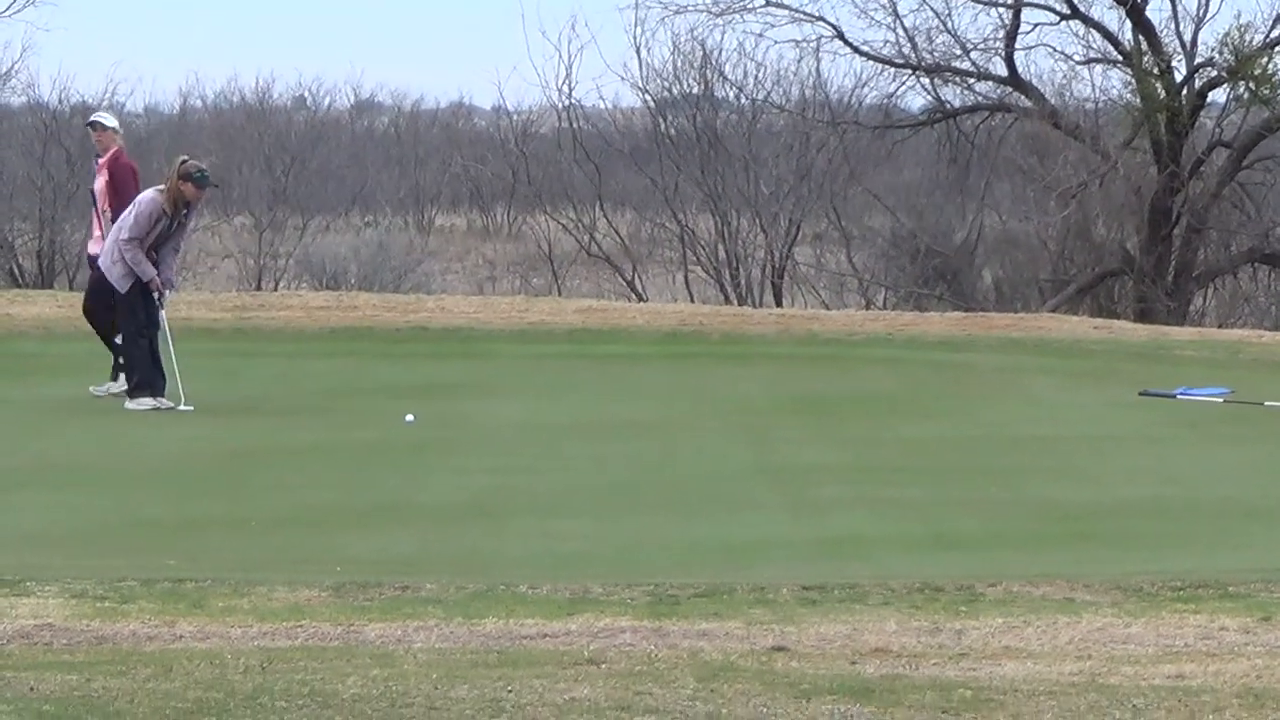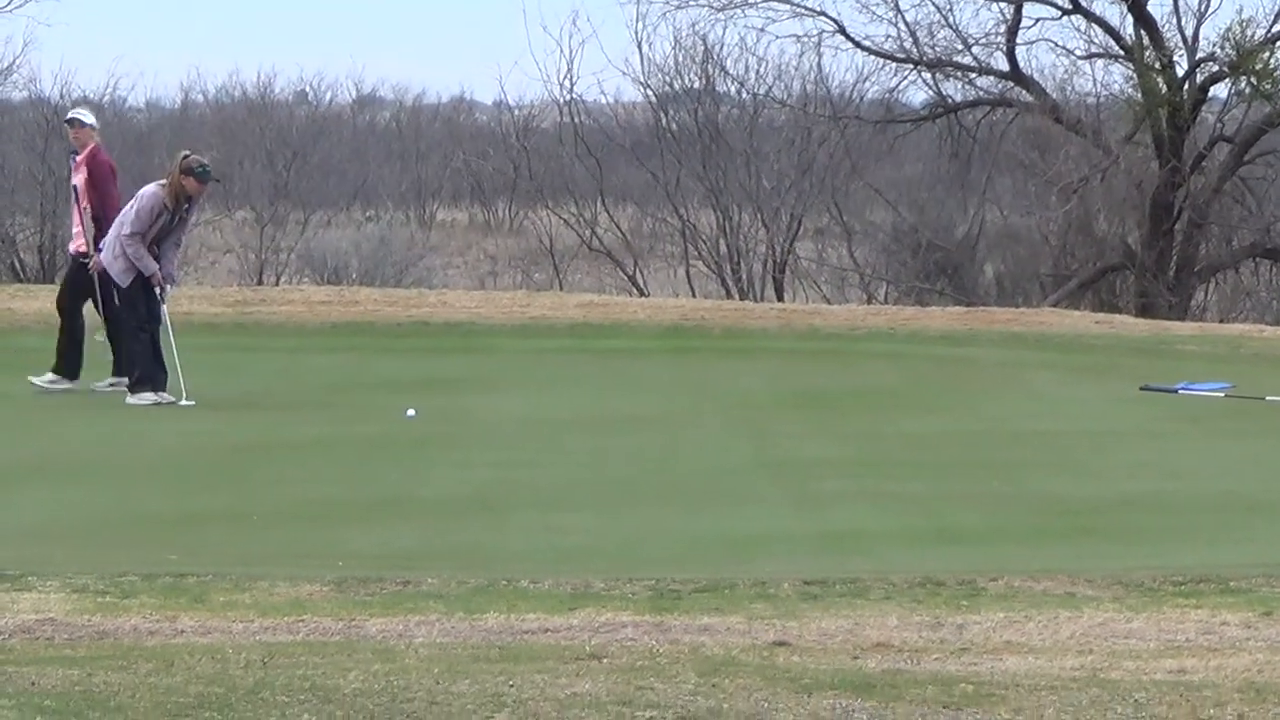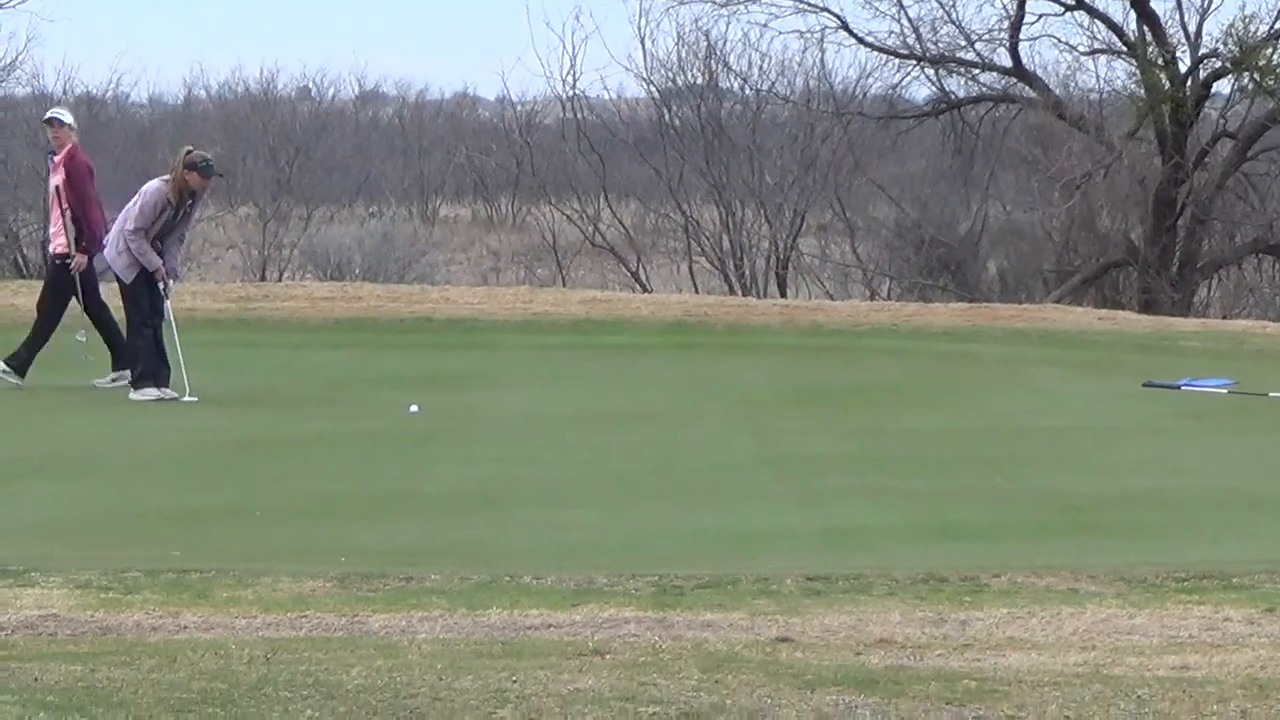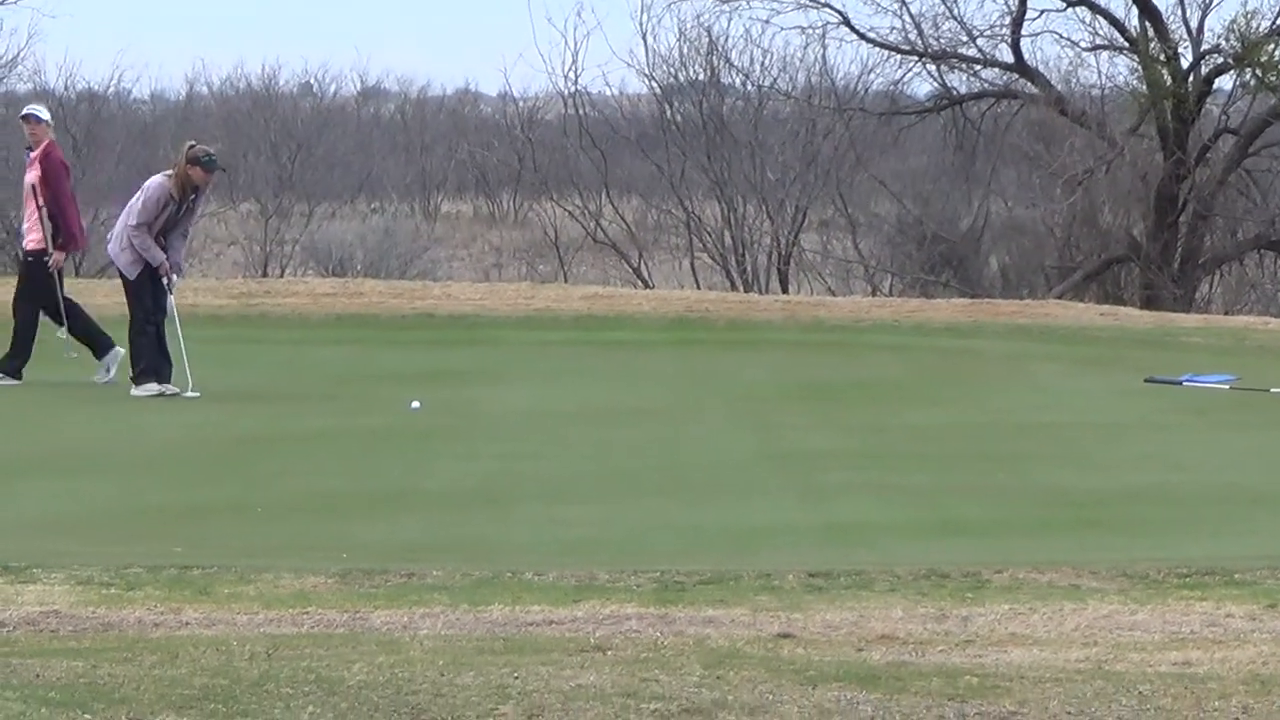
dt=0.1s
person 1, frame 1
left shoulder: (122, 165)
right shoulder: (104, 165)
left elbow: (127, 210)
right wrist: (95, 248)
right hip: (103, 249)
left knee: (94, 307)
right knee: (107, 311)
right ankle: (124, 374)
person 1, frame 2
left shoulder: (99, 161)
right shoulder: (80, 161)
left elbow: (107, 206)
left wrist: (101, 248)
right wrist: (87, 247)
left hip: (92, 248)
right hip: (84, 247)
left knee: (68, 304)
right knee: (107, 311)
left ankle: (65, 372)
right ankle: (122, 373)
person 1, frame 3
left shoulder: (76, 162)
right shoulder: (57, 162)
left elbow: (86, 207)
left wrist: (82, 249)
right wrist: (52, 245)
left hip: (73, 249)
right hip: (63, 247)
left knee: (49, 306)
right knee: (94, 308)
right ankle: (123, 365)
person 1, frame 4
left shoulder: (52, 159)
right shoulder: (34, 158)
left elbow: (63, 204)
left wrist: (60, 247)
left hip: (46, 246)
right hip: (33, 243)
left knee: (25, 305)
right knee: (55, 304)
right ankle: (106, 350)
person 2, frame 1
left shoulder: (191, 207)
right shoulder: (151, 201)
left elbow: (172, 247)
right elbow: (128, 241)
left wrist: (166, 281)
right wrist: (150, 276)
left hip: (146, 264)
right hip: (122, 262)
left knee: (151, 325)
right knee: (135, 326)
left ankle: (154, 391)
right ankle: (137, 393)
person 2, frame 2
left shoulder: (192, 202)
right shoulder: (152, 196)
left elbow: (173, 241)
right elbow: (130, 236)
left wrist: (167, 276)
right wrist: (152, 271)
left hip: (147, 259)
right hip: (123, 256)
left knee: (152, 320)
right knee: (136, 321)
left ankle: (155, 385)
right ankle: (139, 388)
person 2, frame 3
left shoulder: (195, 197)
right shoulder: (156, 192)
left elbow: (176, 237)
right elbow: (133, 231)
left wrist: (170, 272)
right wrist: (156, 266)
left hip: (151, 254)
right hip: (127, 252)
left knee: (155, 316)
right knee: (140, 317)
left ankle: (158, 381)
right ankle: (142, 383)
person 2, frame 4
left shoulder: (197, 192)
right shoulder: (159, 187)
left elbow: (181, 232)
right elbow: (136, 227)
left wrist: (174, 266)
right wrist: (159, 260)
left hip: (157, 252)
right hip: (131, 249)
left knee: (158, 312)
right knee: (143, 313)
left ankle: (160, 377)
right ankle: (143, 379)
